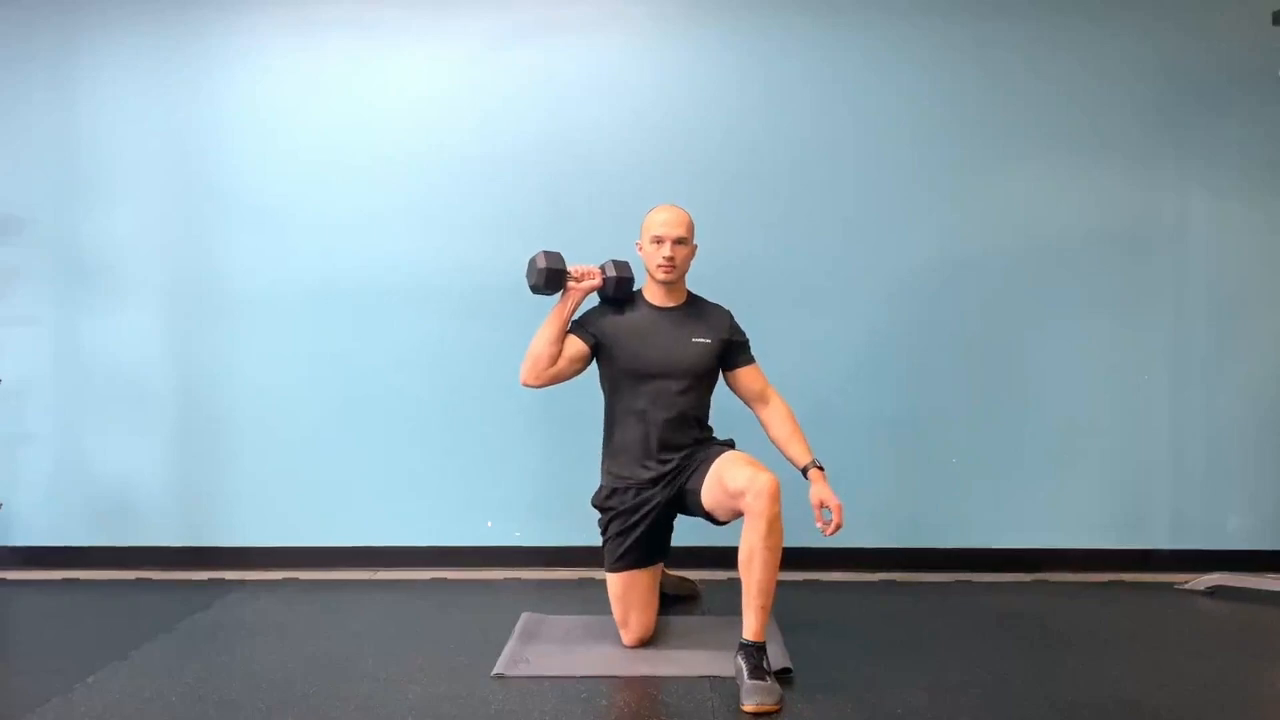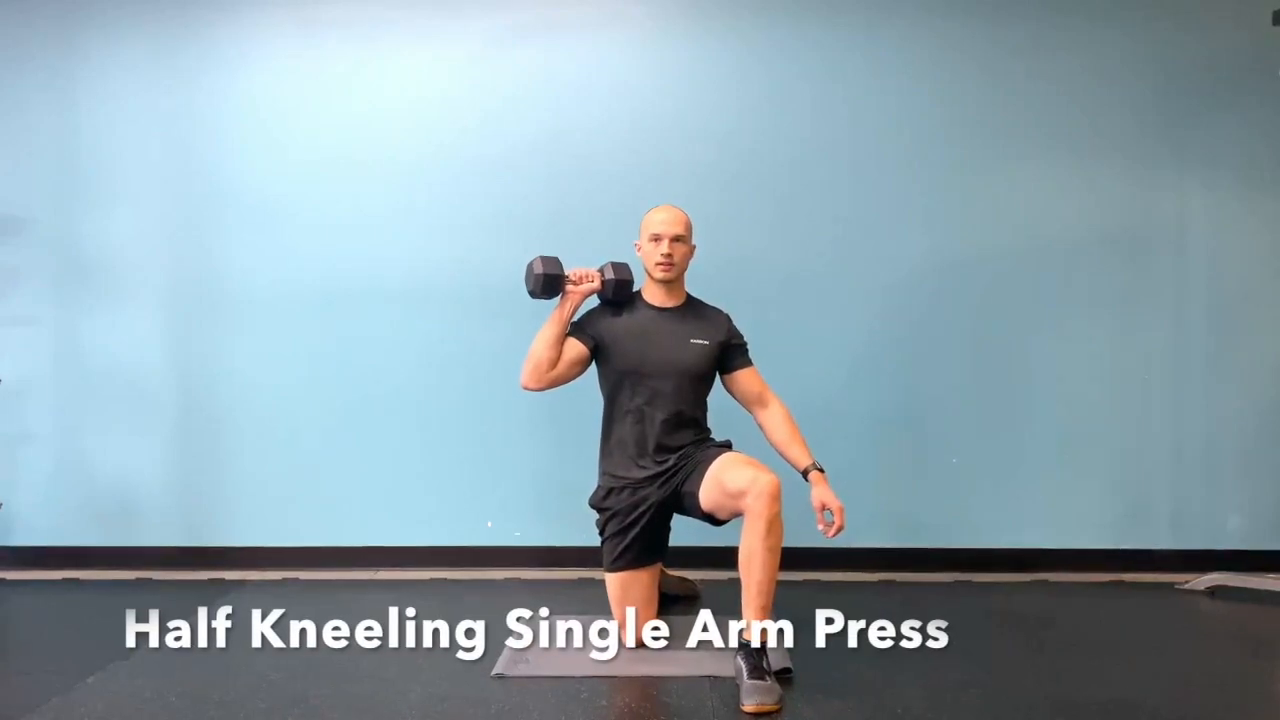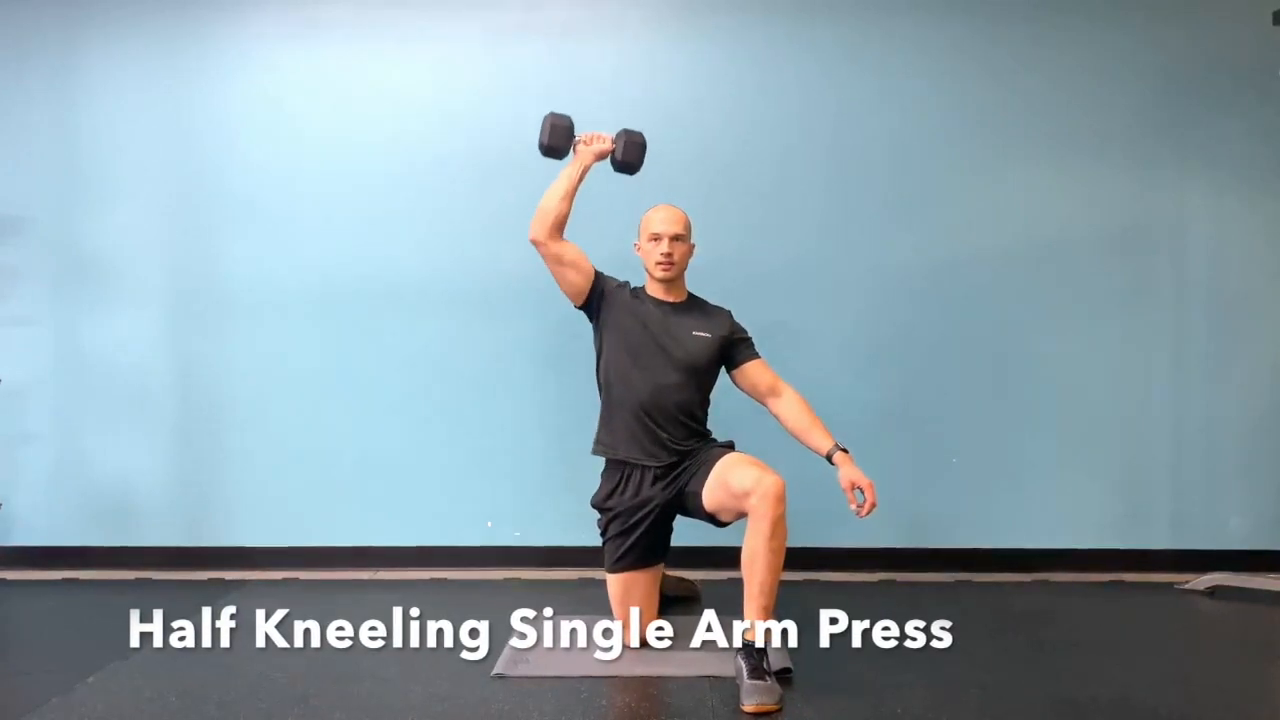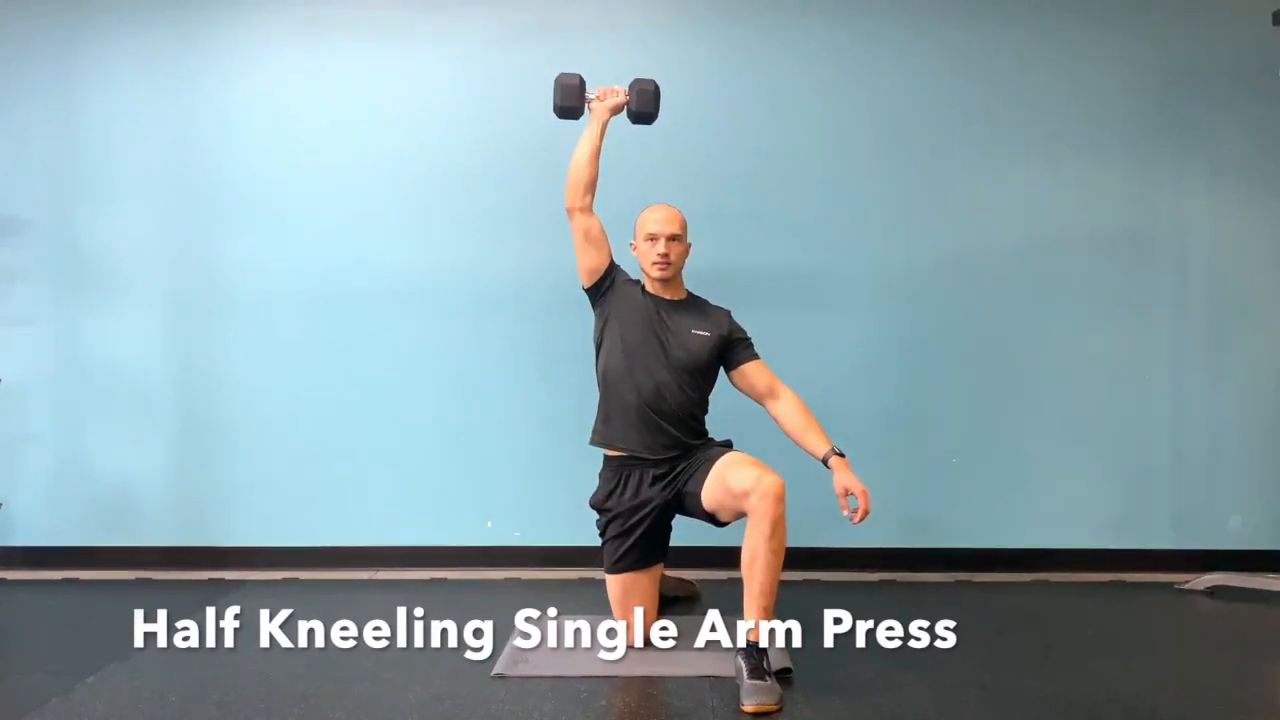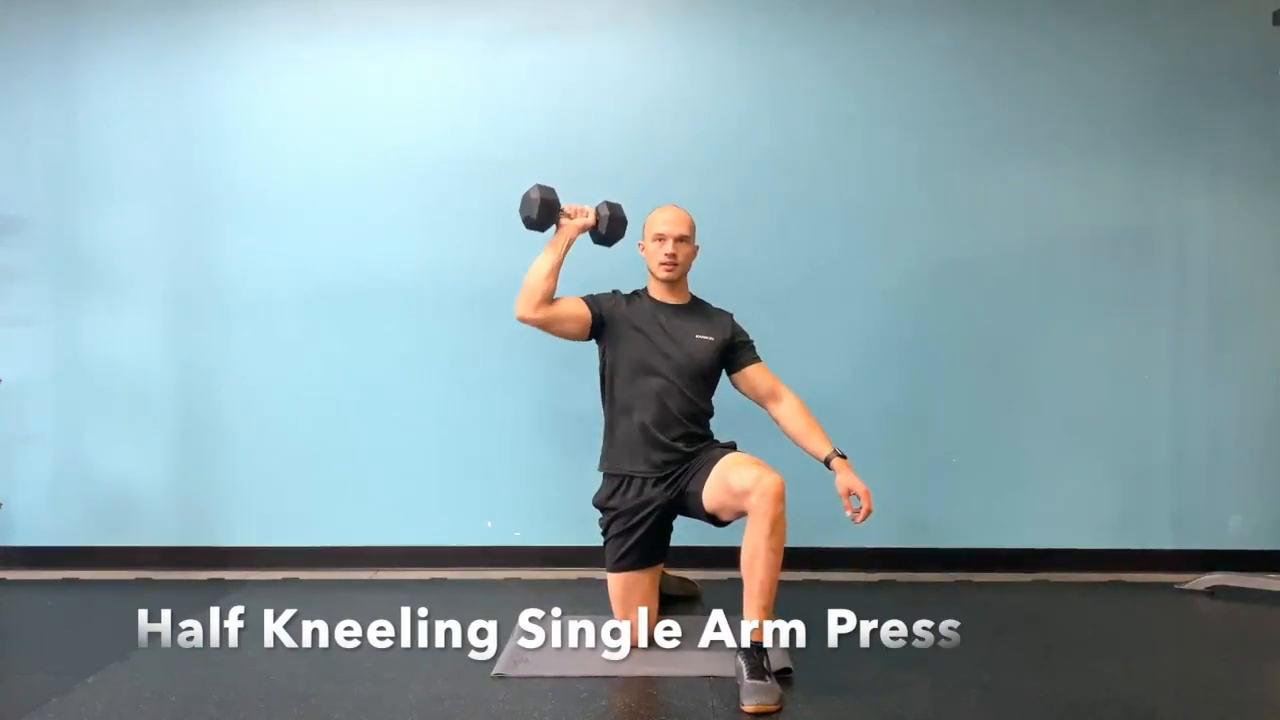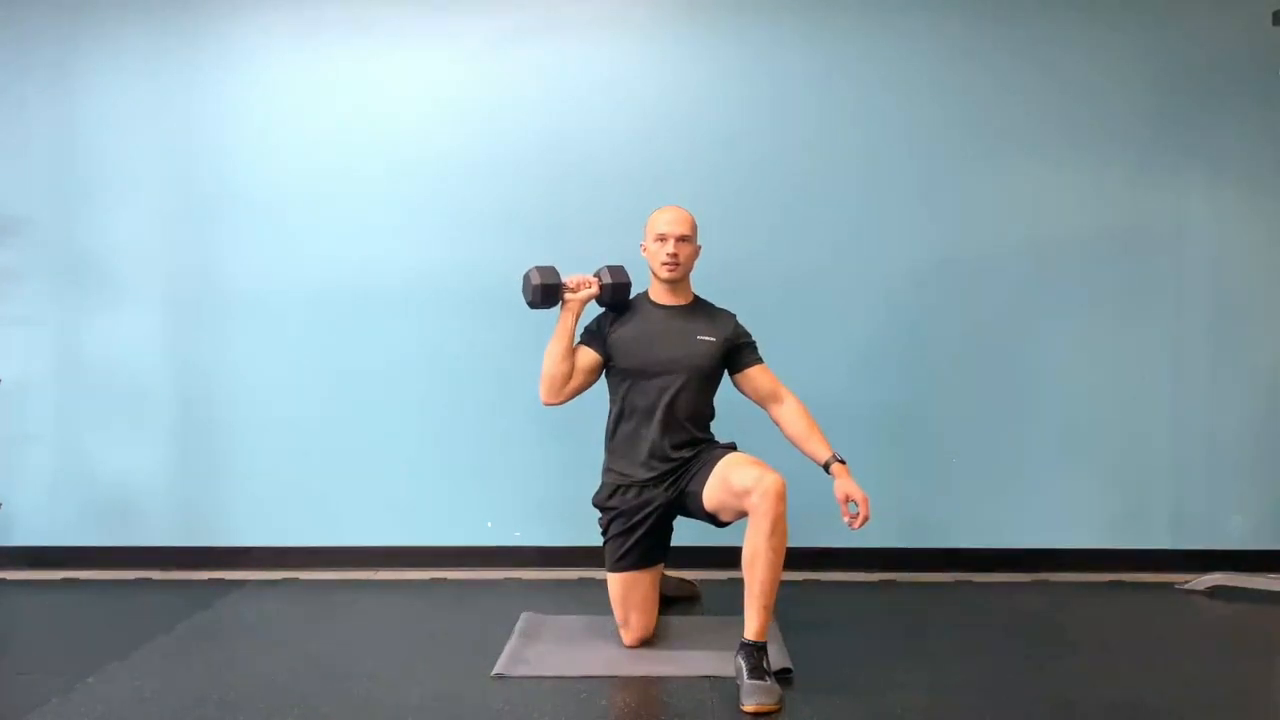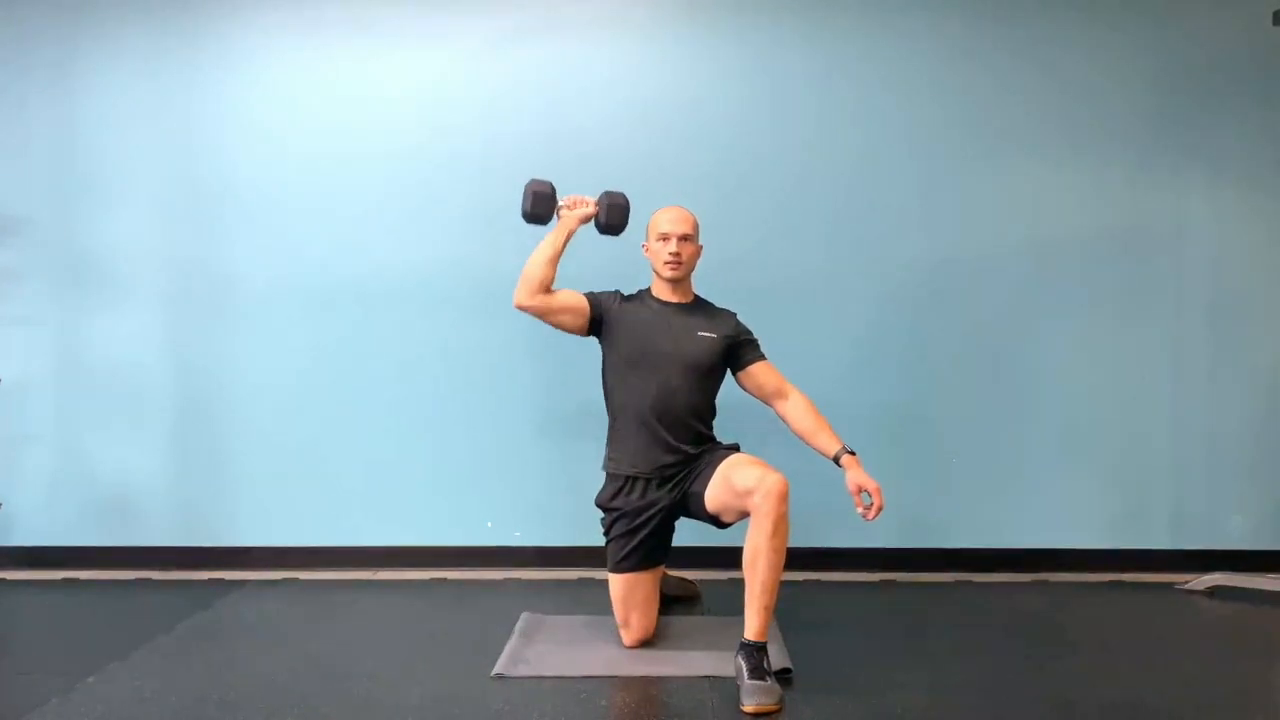
dt=0.7s
person 1, frame 1
left shoulder: (718, 323)
right shoulder: (607, 318)
left elbow: (766, 401)
right elbow: (534, 375)
left wrist: (814, 472)
right wrist: (568, 300)
left hip: (696, 461)
right hip: (630, 481)
left knee: (763, 488)
right knee: (635, 635)
left ankle: (752, 652)
right ankle: (656, 578)
person 1, frame 2
left shoulder: (715, 325)
right shoulder: (606, 319)
left elbow: (763, 404)
right elbow: (534, 378)
left wrist: (815, 476)
right wrist: (567, 305)
left hip: (692, 462)
right hip: (627, 481)
left knee: (763, 487)
right knee: (634, 636)
left ankle: (752, 650)
right ankle: (655, 578)
person 1, frame 3
left shoulder: (718, 323)
right shoulder: (610, 303)
left elbow: (776, 394)
right elbow: (544, 236)
left wrist: (838, 455)
right wrist: (582, 162)
left hip: (695, 463)
right hip: (630, 477)
left knee: (768, 489)
right knee: (635, 635)
left ankle: (752, 650)
right ankle: (661, 581)
person 1, frame 4
left shoulder: (717, 323)
right shoulder: (612, 295)
left elbow: (774, 395)
right elbow: (578, 205)
left wrist: (835, 460)
right wrist: (600, 119)
left hip: (693, 463)
right hip: (627, 477)
left knee: (767, 488)
right knee: (635, 636)
left ankle: (753, 651)
right ankle: (660, 579)
person 1, frame 5
left shoulder: (720, 325)
right shoulder: (613, 311)
left elbow: (776, 398)
right elbow: (530, 311)
left wrist: (836, 462)
right wrist: (564, 237)
left hip: (697, 464)
right hip: (631, 481)
left knee: (767, 487)
right knee: (634, 635)
left ankle: (752, 652)
right ankle: (652, 578)
person 1, frame 6
left shoulder: (722, 326)
right shoulder: (614, 321)
left elbow: (778, 400)
right elbow: (553, 392)
left wrist: (835, 466)
right wrist: (569, 312)
left hip: (697, 464)
right hip: (631, 482)
left knee: (768, 487)
right knee: (634, 636)
left ankle: (753, 651)
right ankle: (652, 578)
person 1, frame 7
left shoulder: (724, 325)
right shoulder: (615, 312)
left elbow: (784, 396)
right elbow: (529, 297)
left wrist: (846, 458)
right wrist: (567, 223)
left hip: (699, 466)
right hip: (633, 482)
left knee: (771, 487)
right knee: (634, 633)
left ankle: (753, 652)
right ankle: (657, 578)
